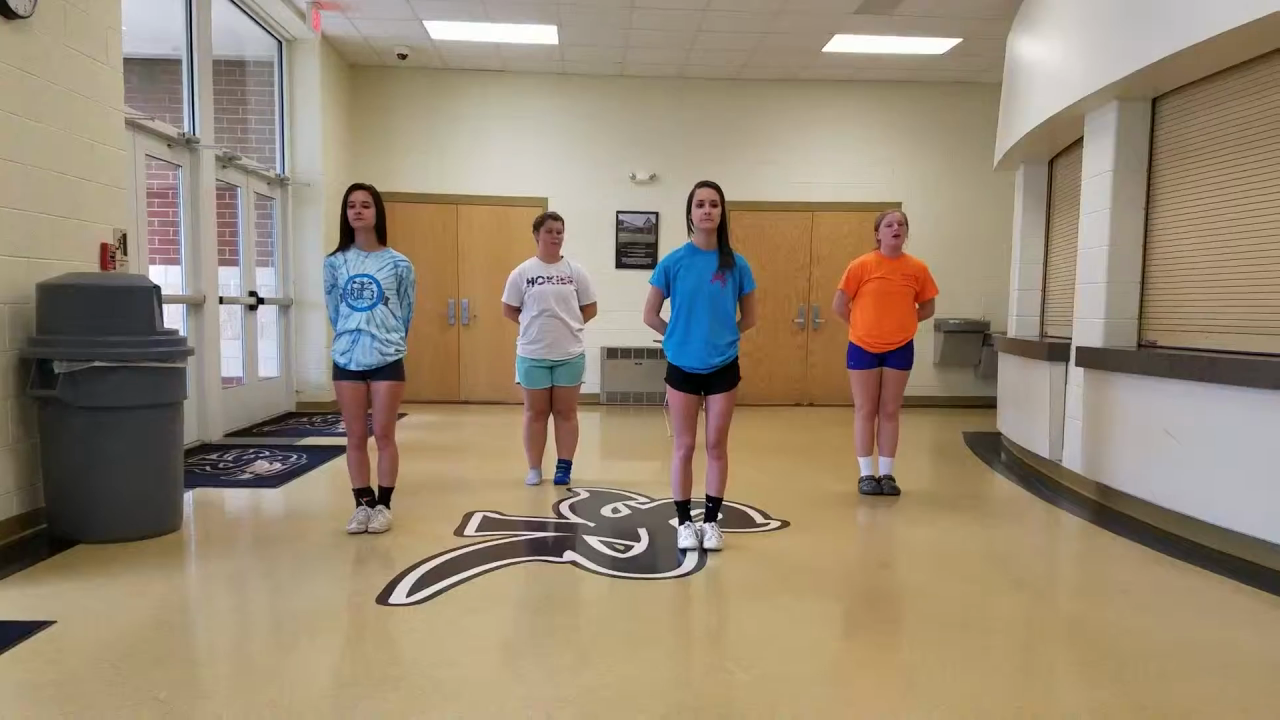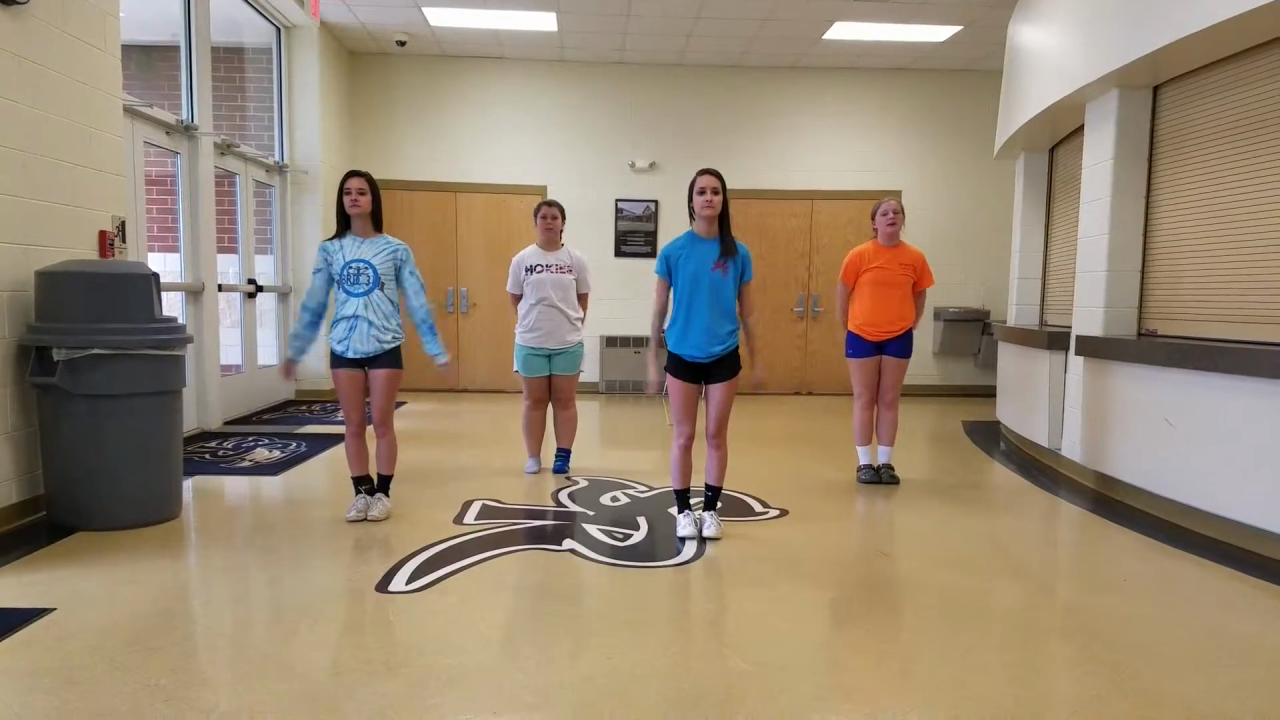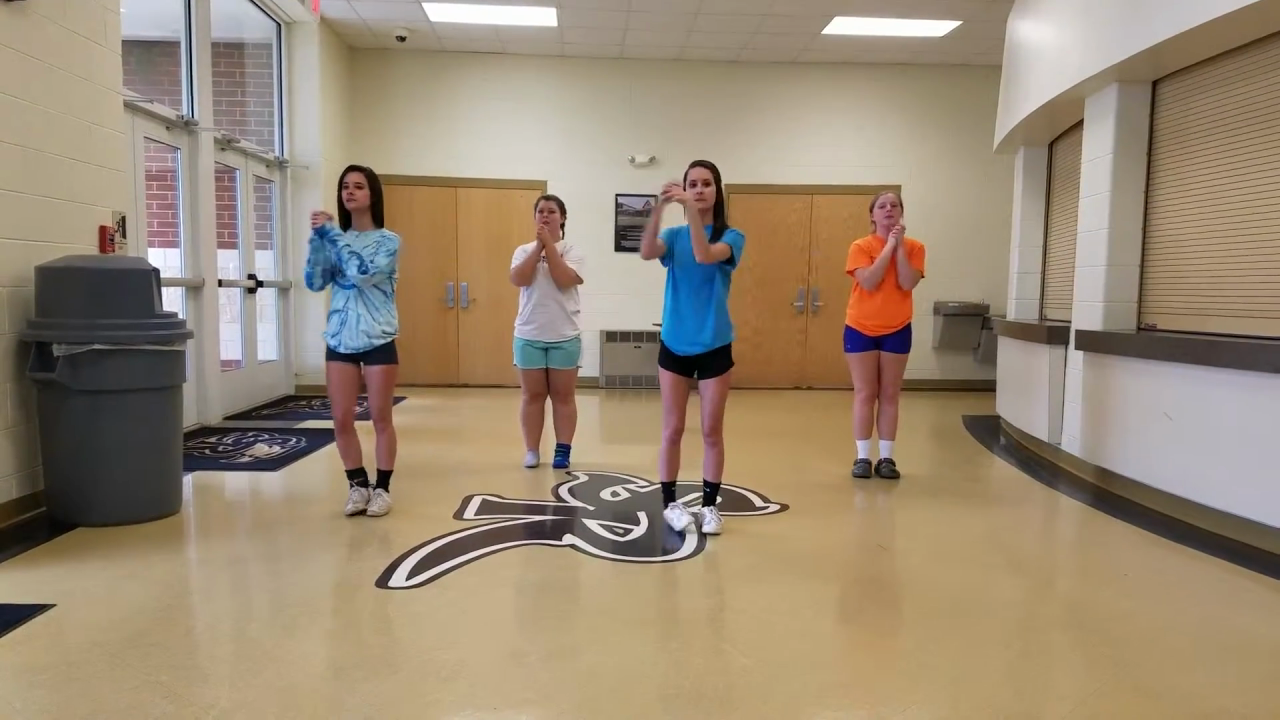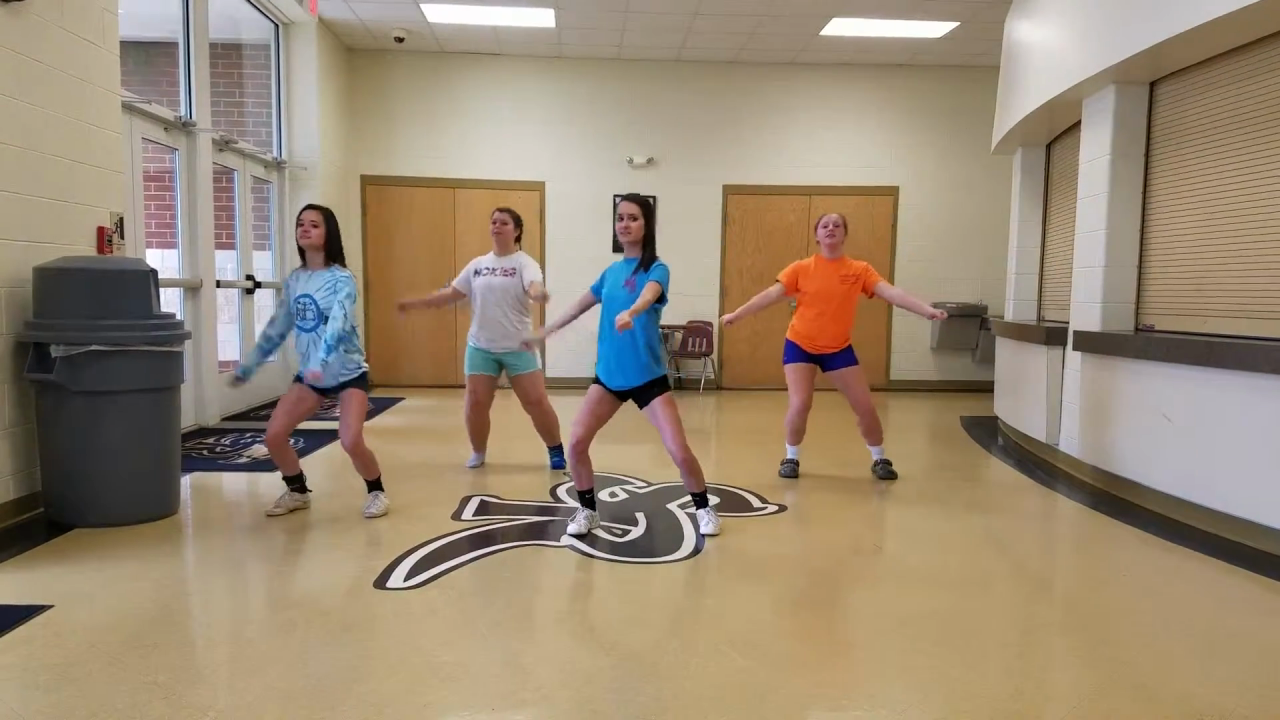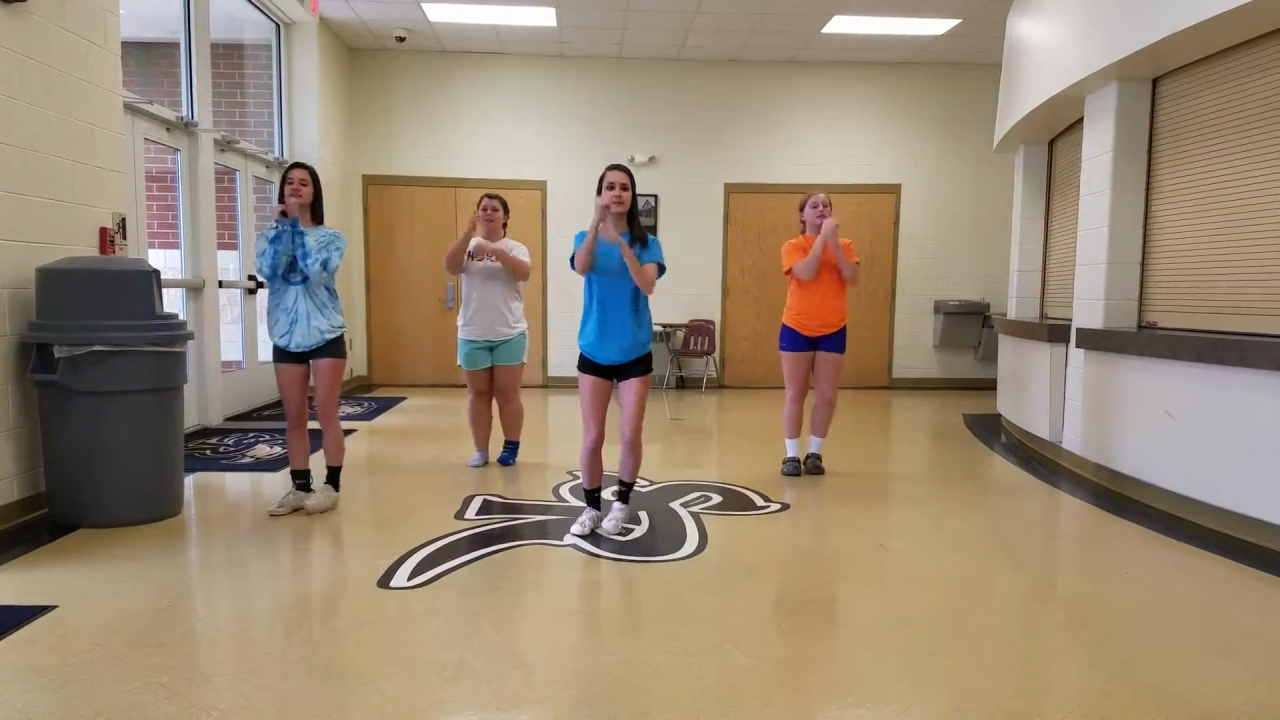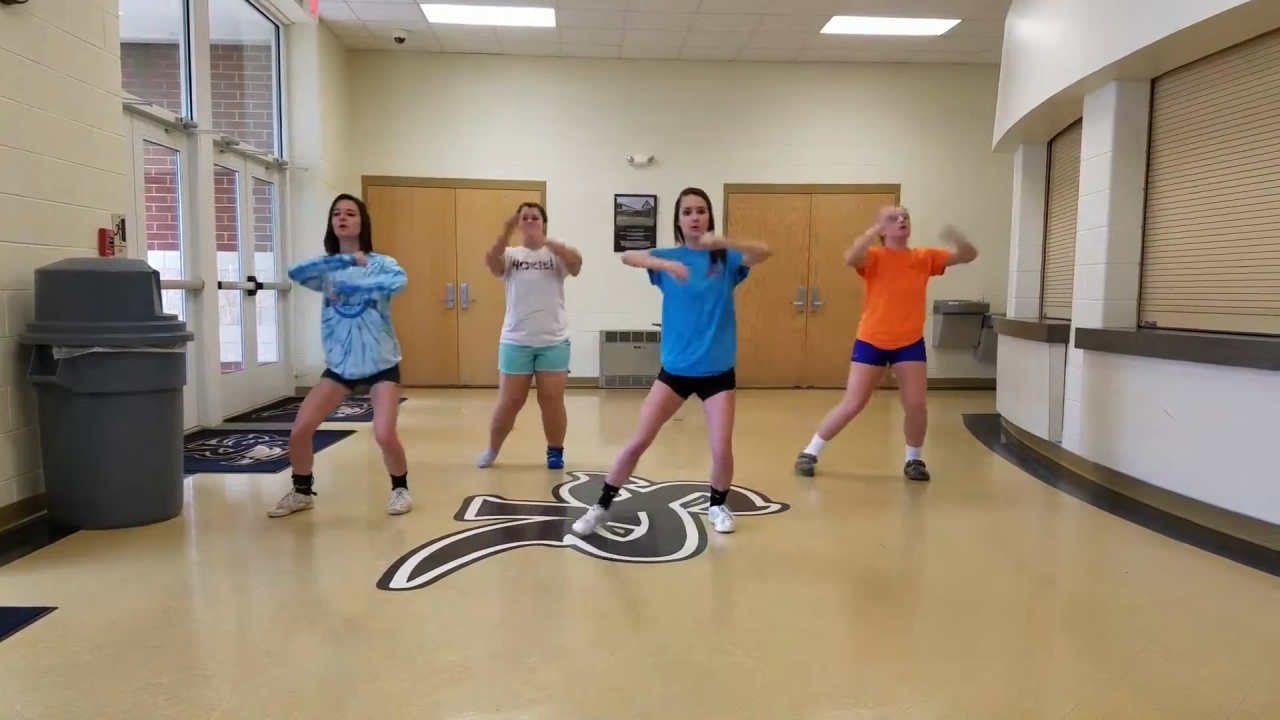
dt=0.7s
person 1, frame 1
left shoulder: (736, 265)
right shoulder: (672, 263)
left elbow: (748, 318)
right elbow: (650, 315)
left wrist: (720, 336)
right wrist: (681, 337)
left hip: (723, 368)
right hip: (682, 367)
left knee: (716, 447)
right knee: (684, 447)
left ankle: (711, 521)
right ankle: (684, 522)
person 1, frame 2
left shoulder: (737, 253)
right shoulder: (673, 251)
left elbow: (746, 311)
right elbow: (660, 309)
left wrist: (754, 360)
right wrist: (652, 359)
left hip: (724, 357)
right hip: (682, 356)
left knee: (716, 436)
right knee: (683, 436)
left ankle: (710, 510)
right ankle: (683, 511)
person 1, frame 3
left shoulder: (730, 238)
right shoulder: (674, 238)
left elbow: (704, 256)
right elbow: (647, 252)
left wrist: (692, 208)
right wrist: (658, 208)
left hip: (714, 347)
right hip: (675, 345)
left knee: (711, 431)
right knee: (672, 429)
left ankle: (710, 505)
right ankle: (672, 503)
person 1, frame 4
left shoulder: (657, 270)
right shoulder: (611, 272)
left elbow: (648, 298)
right elbow: (579, 306)
left wrist: (630, 313)
right wrist: (544, 332)
left hip: (649, 377)
right hip: (608, 376)
left knee: (681, 452)
right knee: (576, 442)
left ankle: (703, 508)
right ankle: (588, 510)
person 1, frame 5
left shoulder: (647, 244)
right shoulder: (588, 240)
left elbow: (648, 284)
right elbow: (581, 266)
left wrist: (622, 246)
right wrist: (597, 215)
left hip: (635, 354)
right hip: (594, 353)
left knee: (631, 437)
right knee: (592, 437)
left ankle: (622, 504)
right ankle: (592, 508)
person 1, frame 6
left shoulder: (726, 259)
right shoulder: (666, 258)
left elbow: (763, 253)
right elbow: (628, 257)
left wrist: (724, 242)
right wrist: (666, 264)
left hip: (718, 372)
right hip: (675, 370)
left knee: (722, 451)
right knee: (637, 442)
left ankle: (718, 505)
right ankle: (602, 507)
person 2, frame 1
left shoulder: (398, 264)
right shoulder: (335, 263)
left elbow: (405, 314)
right elbow: (334, 313)
right wrist: (348, 342)
left hip: (387, 360)
right hip: (346, 360)
left knee: (384, 436)
right knee: (355, 437)
left ankle: (383, 505)
right ankle: (362, 504)
person 2, frame 2
left shoulder: (396, 250)
right shoulder: (330, 250)
left elbow: (417, 300)
right elbow: (314, 303)
left wrist: (436, 348)
right wrist: (295, 349)
left hip: (384, 347)
right hip: (345, 348)
left knee: (382, 423)
right knee: (354, 425)
left ankle: (383, 492)
right ankle: (362, 492)
person 2, frame 3
left shoulder: (386, 240)
right shoulder: (337, 240)
left elbow: (362, 272)
right elbow: (315, 281)
left wrist: (328, 234)
right wrist: (317, 236)
left hip: (378, 341)
right hip: (340, 343)
left knee: (381, 420)
right knee: (342, 419)
left ankle: (382, 488)
right ankle: (358, 486)
person 2, frame 4
left shoulder: (342, 279)
right shoulder: (293, 281)
left elbow: (339, 327)
right elbow: (276, 329)
left wrist: (321, 365)
right wrist: (247, 367)
left hip: (349, 375)
right hip: (308, 376)
left knee: (351, 442)
right knee: (274, 436)
left ankle: (376, 491)
right ankle: (297, 491)
person 2, frame 5
left shoulder: (331, 238)
right shoulder: (270, 237)
left elbow: (319, 273)
right elbow: (269, 272)
left wrist: (297, 225)
right wrist: (280, 229)
left hip: (326, 336)
right hip: (286, 339)
left knee: (326, 415)
right knee: (294, 418)
left ankle: (331, 486)
right ankle: (300, 488)
person 2, frame 6
left shoulder: (382, 263)
right shoulder: (324, 267)
left elbow: (398, 282)
right elbow: (296, 273)
left wrist: (344, 286)
right wrist: (346, 260)
left hip: (381, 365)
right hip: (339, 365)
left knee: (384, 435)
right knee: (300, 430)
left ankle: (400, 489)
right ankle: (302, 492)
person 3, frame 1
left shoulder: (917, 268)
right shoulder: (861, 265)
left elbow: (928, 308)
right elbow: (839, 304)
left wrist: (901, 323)
right wrist: (862, 326)
left hip: (899, 349)
right hip: (863, 347)
left knee: (890, 412)
right knee: (865, 411)
left ankle: (887, 474)
right ankle: (866, 474)
person 3, frame 2
left shoulder: (915, 257)
right shoulder: (859, 255)
left elbow: (920, 297)
right elbow: (842, 296)
left wrist: (905, 322)
right wrist: (856, 323)
left hip: (898, 338)
right hip: (862, 336)
left knee: (889, 401)
right knee: (864, 400)
left ankle: (885, 462)
right ankle: (864, 462)
person 3, frame 3
left shoulder: (912, 247)
right shoulder: (861, 247)
left elbow: (908, 282)
right elbow: (868, 281)
left wrist: (902, 243)
right wrist: (888, 245)
left hip: (897, 330)
right hip: (860, 329)
left knee: (889, 396)
right knee: (865, 394)
left ankle: (886, 458)
right ankle: (863, 458)
person 3, frame 4
left shoulder: (860, 270)
right shoulder: (801, 268)
left elbow: (891, 292)
right elbow: (772, 294)
left wrist: (928, 310)
right wrist: (736, 314)
left hip: (839, 349)
right hip: (800, 345)
left knee: (866, 407)
right knee: (799, 404)
left ankle: (880, 459)
right ankle: (791, 458)
person 3, frame 5
left shoulder: (843, 246)
right shoulder: (795, 246)
left elbow: (852, 277)
right elbow: (805, 272)
left wrist: (834, 240)
right wrist: (822, 235)
left hip: (833, 331)
right hip: (797, 329)
left knee: (827, 396)
right knee: (796, 393)
left ankle: (813, 454)
right ankle: (792, 455)
person 3, frame 6
left shoulder: (925, 257)
right shoulder: (872, 257)
left elbow: (968, 256)
right elbow: (850, 257)
left wrist: (958, 239)
right wrist: (875, 228)
left hip: (910, 343)
right hip: (871, 342)
left knee: (916, 405)
right knee: (852, 404)
left ankle: (914, 459)
right ankle: (810, 452)
person 4, frame 1
left shoulder: (575, 271)
right shoulder: (522, 272)
left elbow: (590, 308)
right elbow: (509, 310)
left wrist: (568, 325)
right wrist: (533, 325)
left hip: (569, 354)
right hip: (533, 354)
left knee: (566, 412)
right knee: (535, 412)
left ankle: (564, 467)
right ankle: (534, 468)
person 4, frame 2
left shoulder: (575, 259)
right shoulder: (522, 259)
left elbow: (583, 299)
right elbow: (515, 299)
left wrist: (567, 319)
left hip: (568, 342)
right hip: (531, 342)
left knee: (564, 401)
right knee: (534, 401)
left ankle: (563, 455)
right ankle: (533, 456)
person 4, frame 3
left shoulder: (571, 250)
right shoulder: (524, 251)
left elbow: (564, 280)
right elbow: (519, 279)
left wrist: (548, 243)
right wrist: (535, 246)
left hip: (564, 336)
right hip: (529, 335)
left knee: (562, 395)
right knee: (532, 395)
left ankle: (562, 451)
right ankle: (532, 452)
person 4, frame 4
left shoulder: (526, 263)
right shoulder: (477, 264)
left elbow: (535, 288)
right elbow: (450, 293)
left wrist: (540, 293)
right wrist: (417, 302)
left hip: (518, 348)
right hip: (480, 347)
left knee: (537, 402)
right knee: (475, 404)
left ankle: (556, 450)
right ankle: (478, 452)
person 4, frame 5
left shoulder: (514, 248)
right shoulder: (465, 248)
left elbow: (523, 273)
right elbow: (450, 267)
left wrist: (496, 248)
right wrist: (468, 233)
left hip: (509, 333)
right hip: (472, 334)
left knee: (508, 394)
right knee: (479, 394)
left ankle: (511, 446)
right ankle: (481, 450)
person 4, frame 6
left shoulder: (556, 255)
right shoulder: (509, 256)
left elbow: (576, 261)
right elbow: (491, 259)
left wrist: (548, 243)
right wrist: (506, 233)
left hip: (554, 341)
right hip: (515, 341)
left knee: (552, 400)
right knee: (509, 402)
left ankle: (555, 451)
right ankle: (492, 448)
